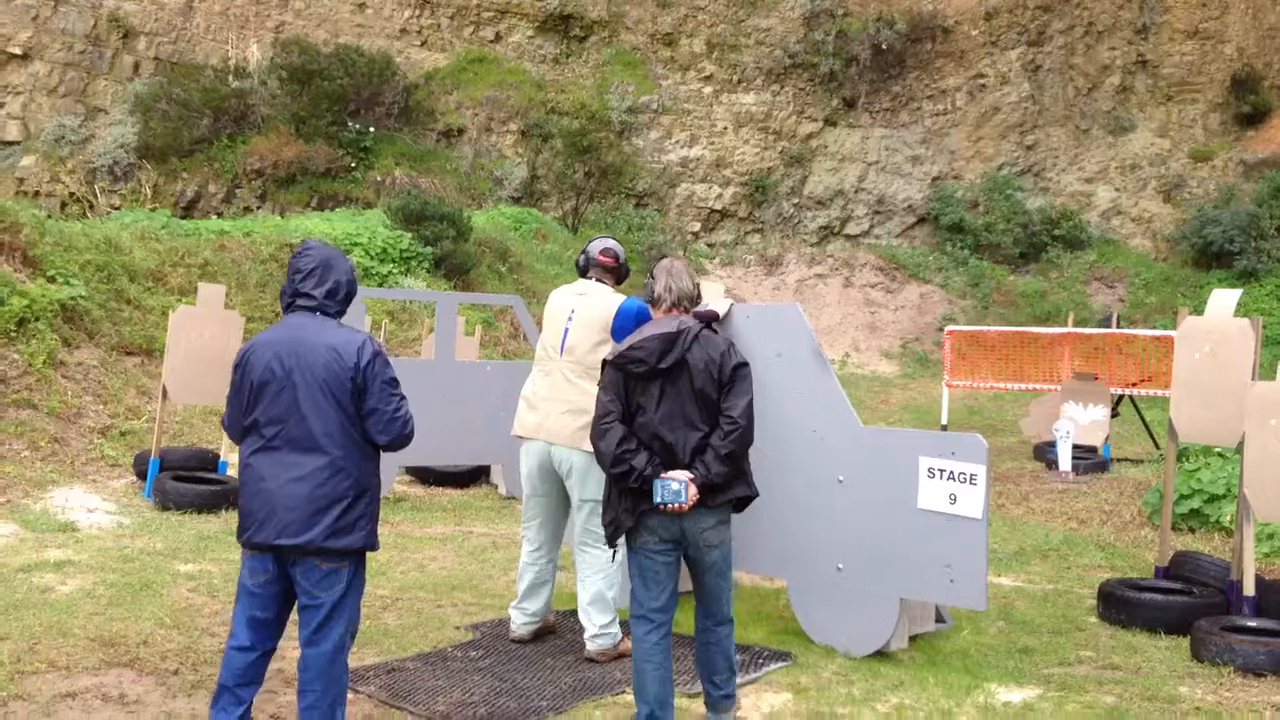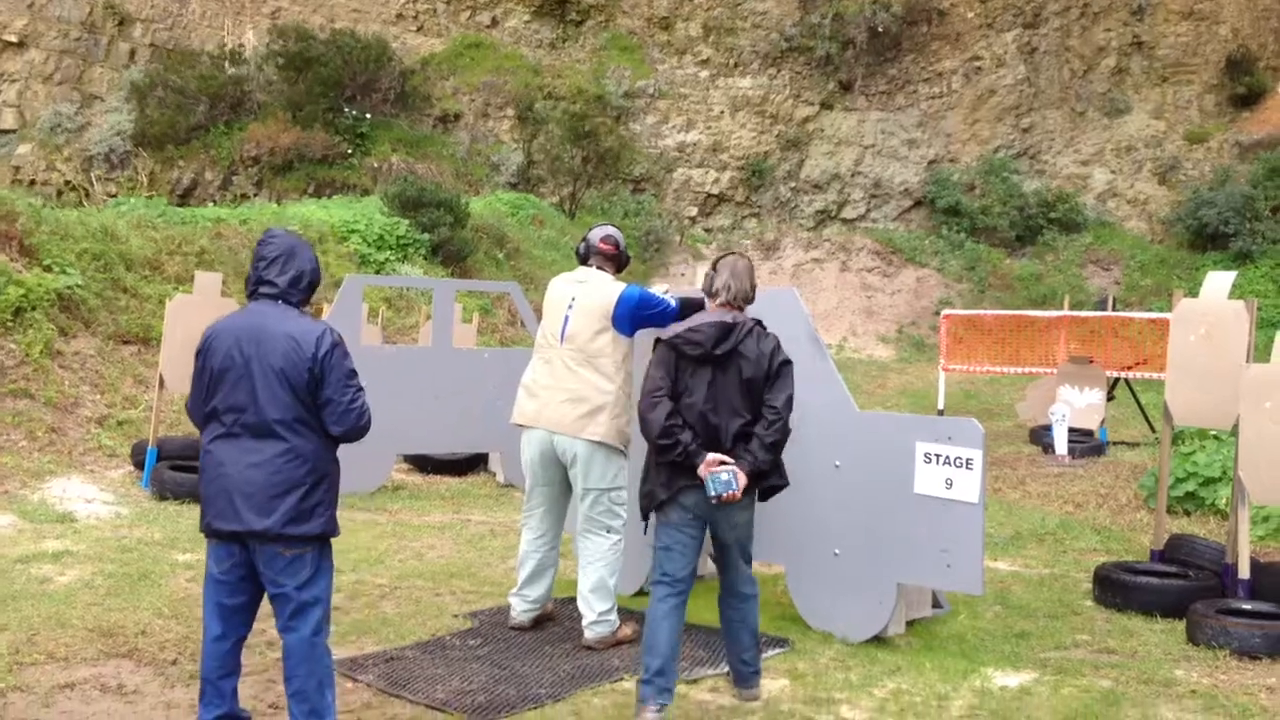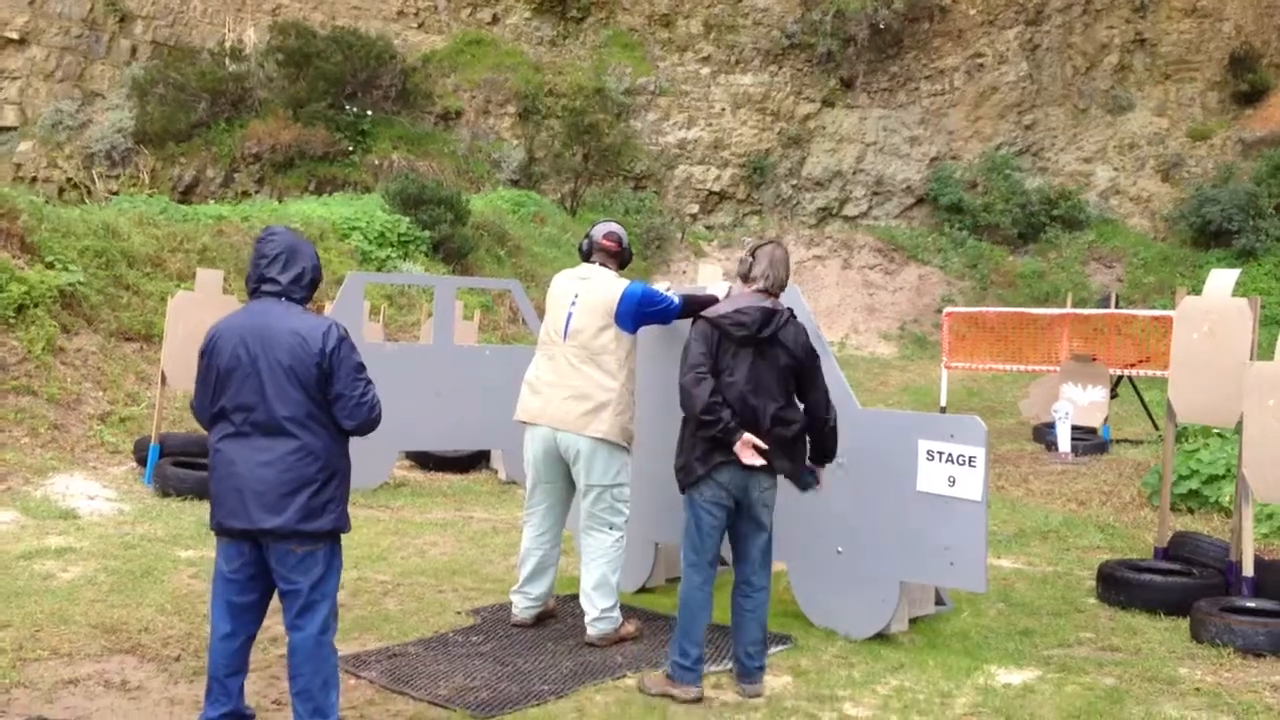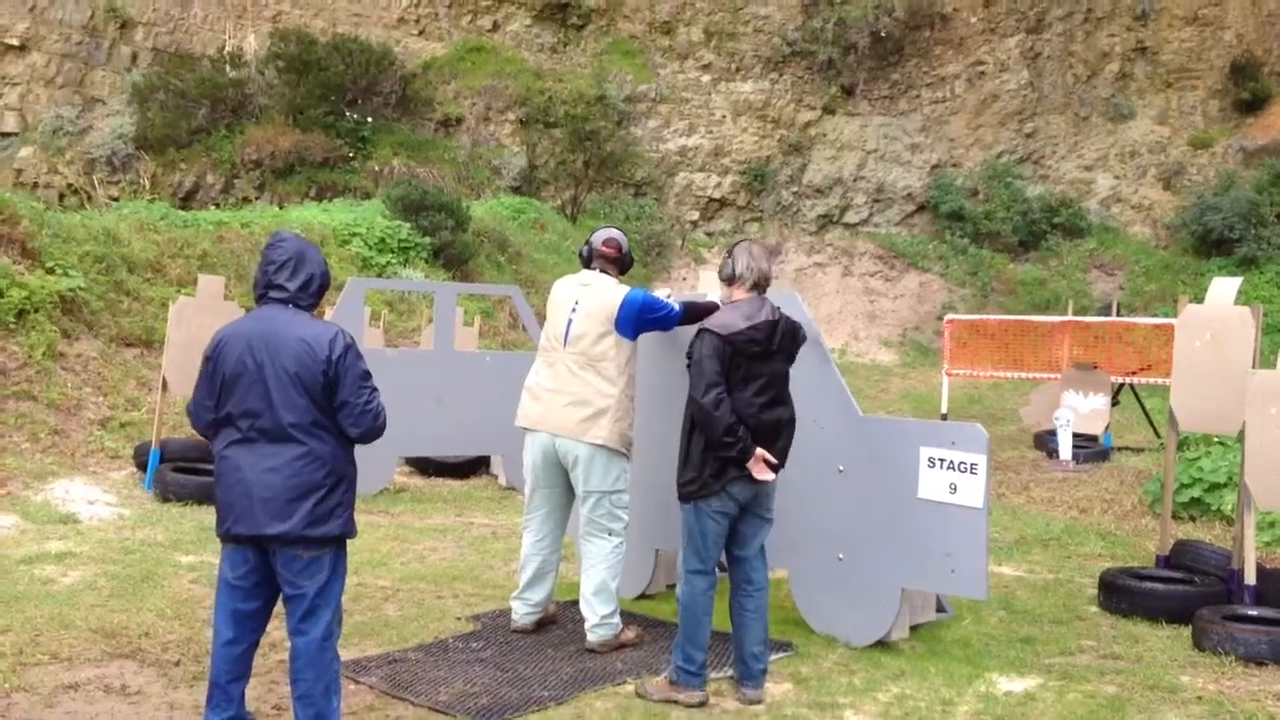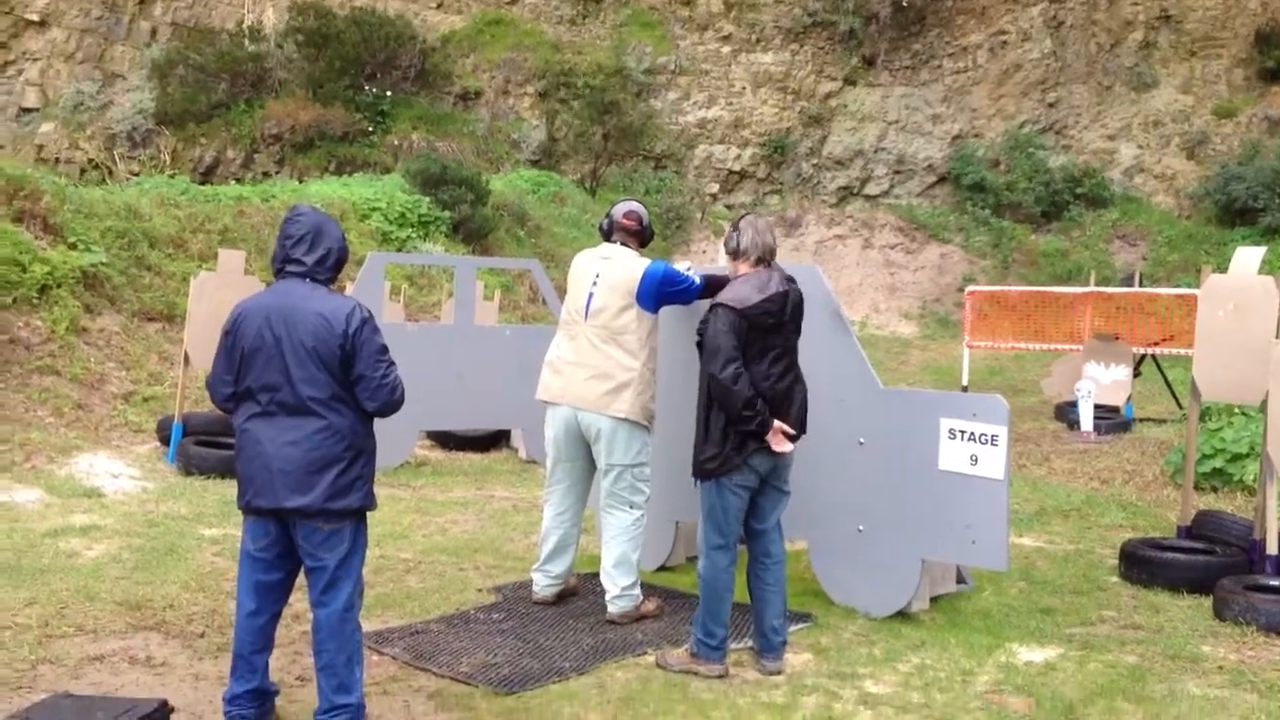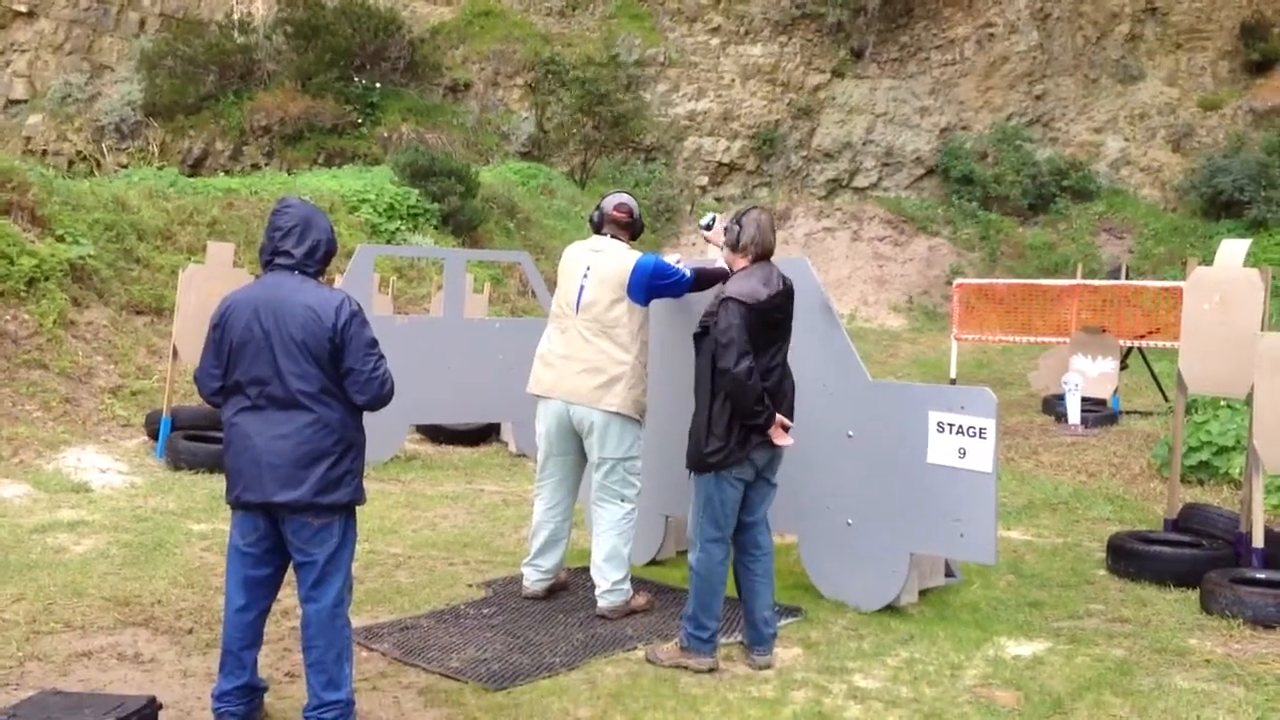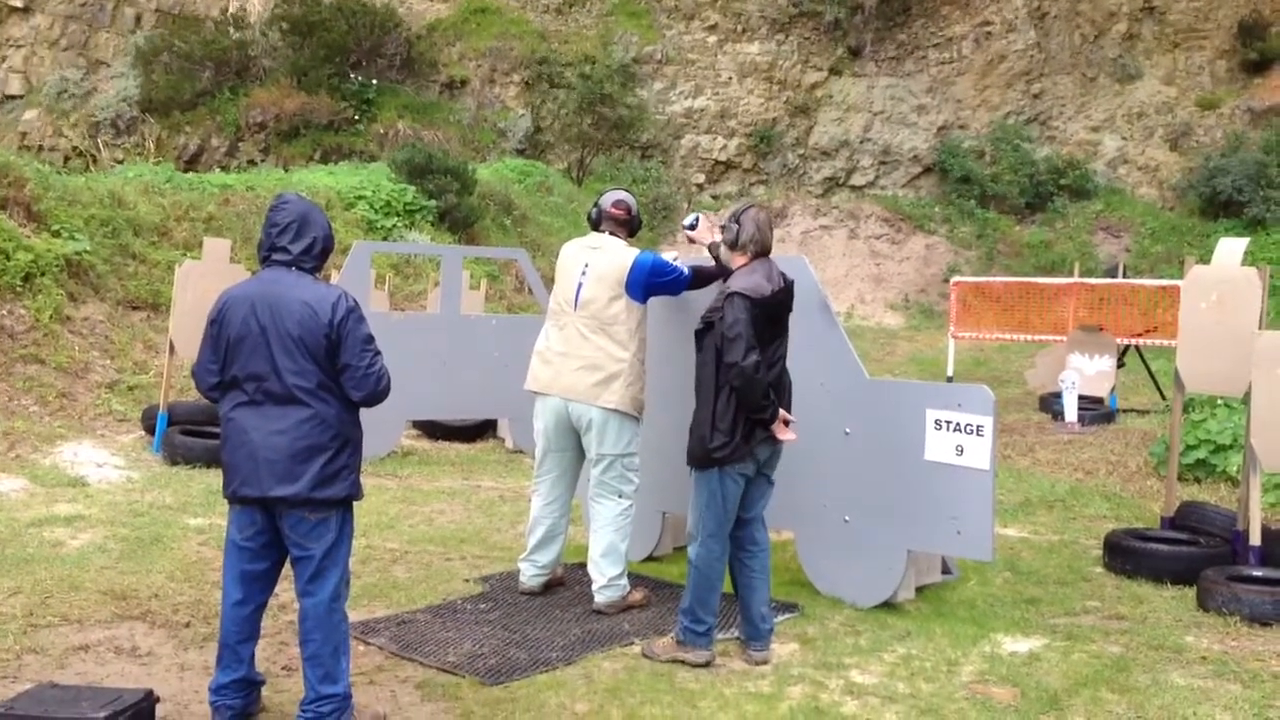
dt=0.5s
person 1, frame 1
left shoulder: (255, 349)
right shoulder: (359, 349)
left elbow: (235, 426)
right elbow: (395, 432)
left hip: (264, 517)
right hip: (330, 522)
left knee: (251, 631)
right knee: (325, 642)
person 1, frame 2
left shoulder: (216, 335)
right shoulder: (318, 339)
left elbow: (198, 413)
right elbow: (350, 423)
right wrist: (310, 417)
left hip: (227, 505)
right hip: (291, 509)
left knee: (224, 621)
right knee: (303, 627)
person 1, frame 3
left shoulder: (221, 334)
right shoulder: (324, 334)
left elbow: (204, 412)
right elbow: (363, 416)
left hip: (236, 503)
right hip: (302, 505)
left knee: (232, 620)
right knee: (309, 626)
person 1, frame 4
left shoulder: (226, 339)
right shoulder: (330, 341)
left elbow: (202, 420)
right elbow: (367, 424)
left hip: (242, 509)
right hip: (308, 512)
left knee: (234, 626)
right knee: (312, 632)
person 1, frame 5
left shoulder: (245, 313)
right shoulder: (348, 315)
left elbow: (222, 393)
right elbow: (385, 398)
right wrist: (343, 395)
left hip: (262, 483)
right hip: (328, 485)
left knee: (256, 599)
right knee: (335, 605)
person 1, frame 6
left shoulder: (233, 306)
right shoulder: (337, 308)
left elbow: (209, 387)
right elbow: (374, 391)
right wrist: (330, 387)
left hip: (252, 477)
right hip: (317, 480)
left knee: (245, 595)
right knee: (324, 600)
person 1, frame 7
left shoulder: (231, 301)
right shoulder: (333, 304)
left elbow: (207, 380)
right elbow: (371, 388)
right wrist: (327, 384)
left hip: (248, 473)
right hip: (314, 475)
left knee: (242, 588)
right knee: (321, 594)
person 2, frame 1
left shoulder: (623, 358)
right shoulder: (722, 351)
left elbow: (606, 433)
right elbow: (737, 425)
left wrist: (649, 477)
right wrist: (701, 478)
left hip: (648, 509)
right hip: (707, 506)
left knee: (650, 619)
right knee: (716, 610)
person 2, frame 2
left shoulder: (674, 342)
right shoulder: (767, 347)
left elbow: (653, 409)
right elbow: (776, 417)
left wrist: (693, 455)
right wrist: (747, 468)
left hip: (682, 486)
right hip: (735, 488)
left knee: (667, 588)
right knee: (739, 584)
right ankle: (746, 678)
person 2, frame 3
left shoulder: (712, 321)
right shoulder: (795, 334)
left elbow: (694, 386)
right elbow: (818, 406)
left wrist: (729, 434)
right wrist: (818, 458)
left hip: (713, 465)
right hip: (763, 469)
left knee: (698, 570)
right knee: (754, 573)
left ankle: (684, 675)
right ankle: (750, 674)
person 2, frame 4
left shoulder: (715, 332)
right shoulder: (784, 329)
left elbow: (708, 403)
left wrist: (741, 450)
left hip: (717, 472)
right hip: (761, 473)
left knee: (698, 574)
right knee: (751, 573)
left ankle: (687, 679)
right ankle: (751, 679)
person 2, frame 5
left shoulder: (729, 307)
right shoulder: (790, 295)
left elbow: (727, 377)
left wrist: (759, 424)
left hip: (735, 446)
right hip: (777, 444)
left knee: (718, 549)
right knee: (768, 545)
left ankle: (708, 652)
right ankle: (771, 650)
person 2, frame 6
left shoulder: (733, 301)
right shoulder: (779, 288)
left elbow: (735, 371)
left wrist: (761, 419)
left hip: (730, 439)
right hip: (765, 439)
left knee: (711, 542)
right knee: (755, 536)
left ankle: (698, 645)
right ankle: (761, 643)
person 2, frame 7
left shoulder: (737, 296)
right shoulder: (773, 284)
left elbow: (743, 368)
left wrist: (767, 414)
left hip: (732, 435)
right hip: (763, 436)
left knee: (709, 537)
right knee: (750, 532)
left ankle: (693, 638)
right ankle: (757, 638)
person 3, frame 1
left shoulder: (556, 299)
right shoulder: (621, 309)
left hip: (536, 431)
right hip: (585, 440)
left knee: (539, 532)
right knee: (596, 540)
left ankle: (527, 619)
right ankle: (602, 638)
person 3, frame 2
left shoulder: (557, 287)
right shoulder: (622, 297)
right elbow: (680, 309)
left hip: (537, 419)
right hip: (589, 427)
left knee: (539, 519)
right knee: (600, 528)
left ankle: (525, 606)
right ankle: (600, 625)
person 3, frame 3
left shoulder: (559, 283)
right shoulder: (625, 295)
right elbow: (683, 306)
right wrist: (720, 300)
left hip: (541, 416)
right hip: (593, 425)
left knee: (541, 516)
right knee: (602, 525)
left ankle: (528, 604)
right ankle: (603, 622)
person 3, frame 4
left shoulder: (561, 289)
right shoulder: (626, 301)
right elbow: (682, 314)
left wrist: (652, 300)
right wrist: (721, 306)
left hip: (542, 422)
right hip: (593, 431)
left knee: (541, 521)
right knee: (602, 531)
left ankle: (528, 610)
right ankle: (603, 628)
person 3, frame 5
left shoulder: (581, 263)
right shoulder: (648, 274)
right elbow: (703, 287)
left wrist: (673, 272)
left hip: (564, 396)
right hip: (614, 405)
left knee: (562, 494)
right knee: (623, 503)
left ankle: (549, 581)
right ankle: (623, 600)
person 3, frame 6
left shoulder: (571, 255)
right shoulder: (638, 267)
right elbow: (692, 280)
left wrist: (661, 266)
right wrist: (730, 271)
left hip: (555, 390)
right hip: (607, 398)
left knee: (553, 488)
right knee: (614, 497)
left ankle: (539, 576)
right ankle: (613, 594)
person 3, frame 7
left shoulder: (568, 252)
right shoulder: (636, 263)
right elbow: (691, 278)
right wrist: (728, 267)
left hip: (552, 387)
right hip: (605, 395)
left knee: (550, 483)
right knee: (611, 493)
left ankle: (536, 571)
right ankle: (610, 590)
